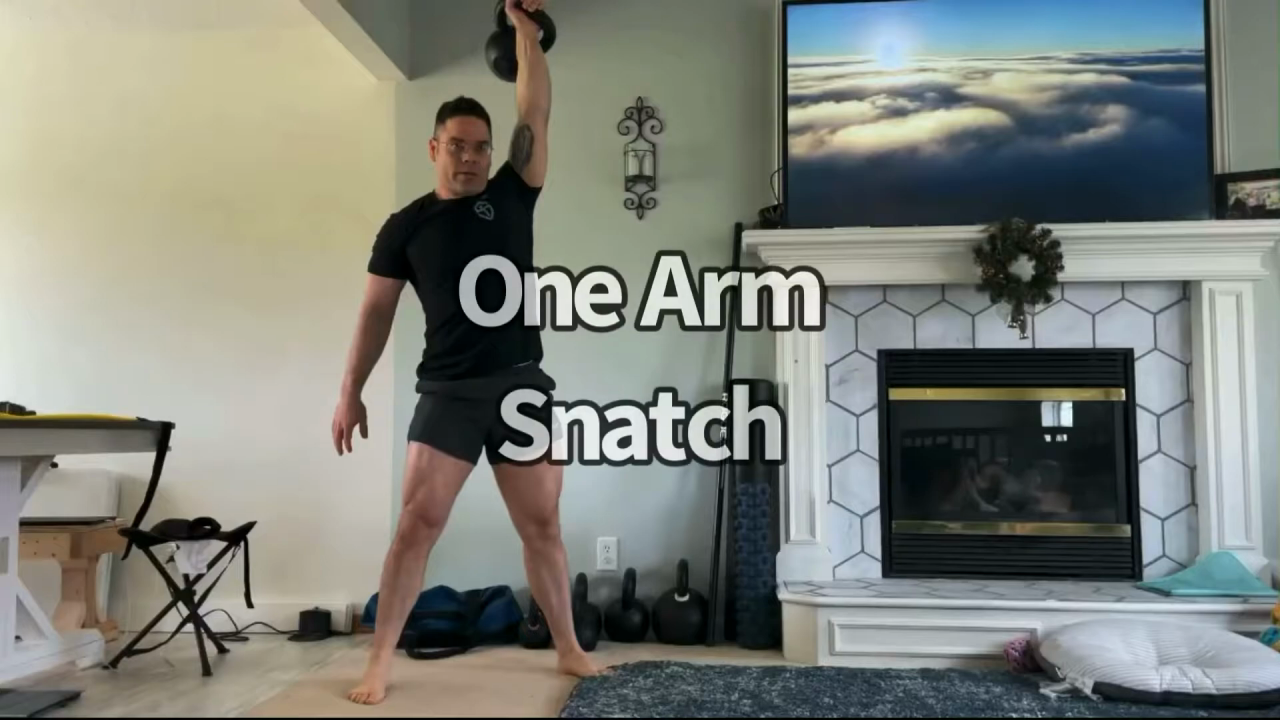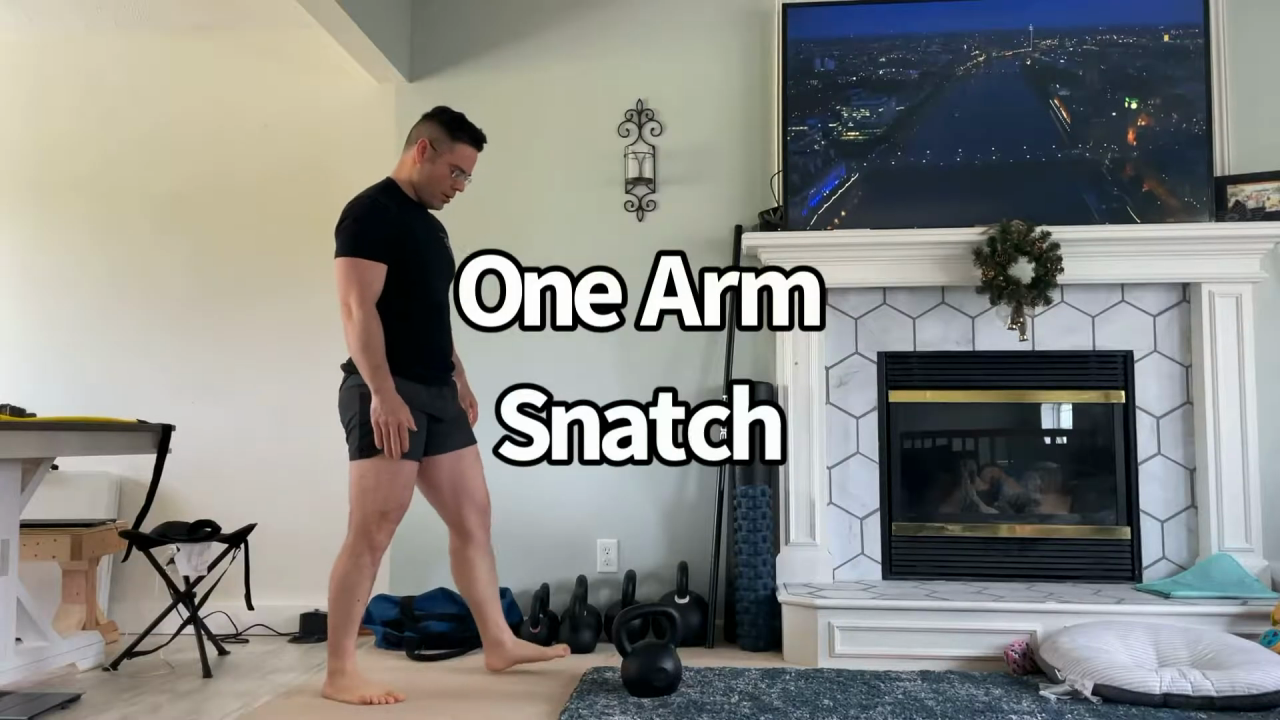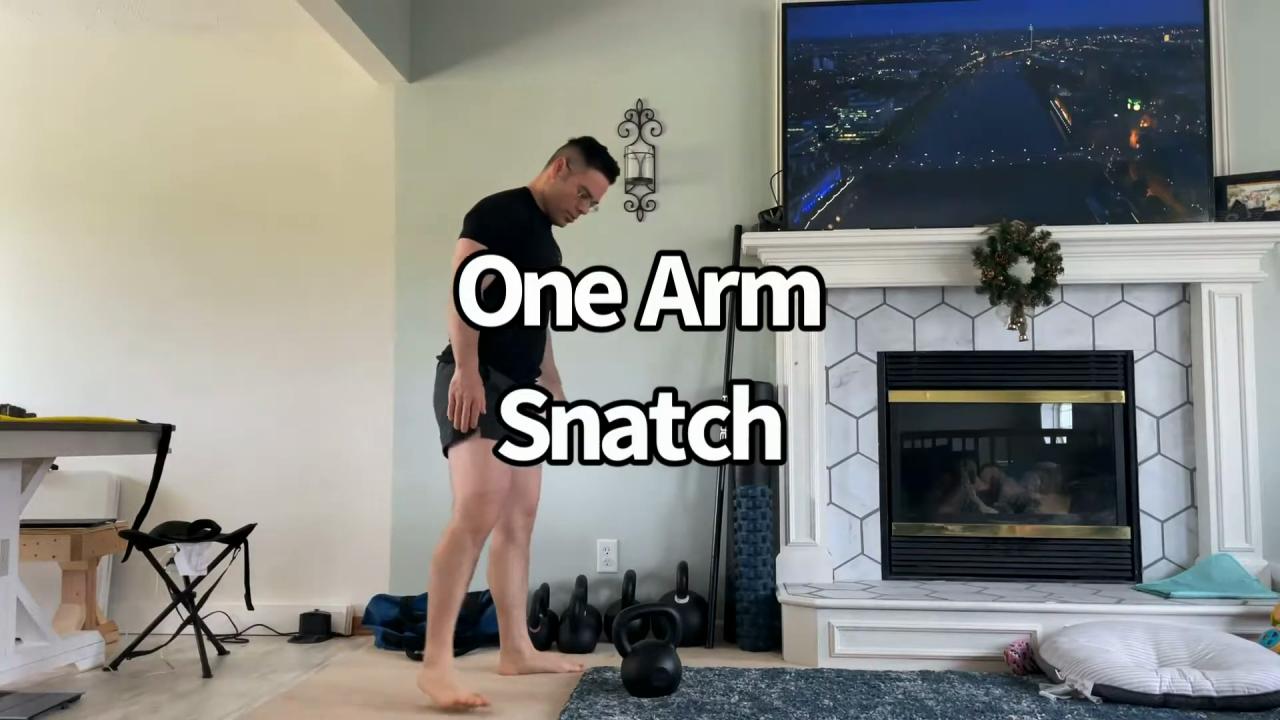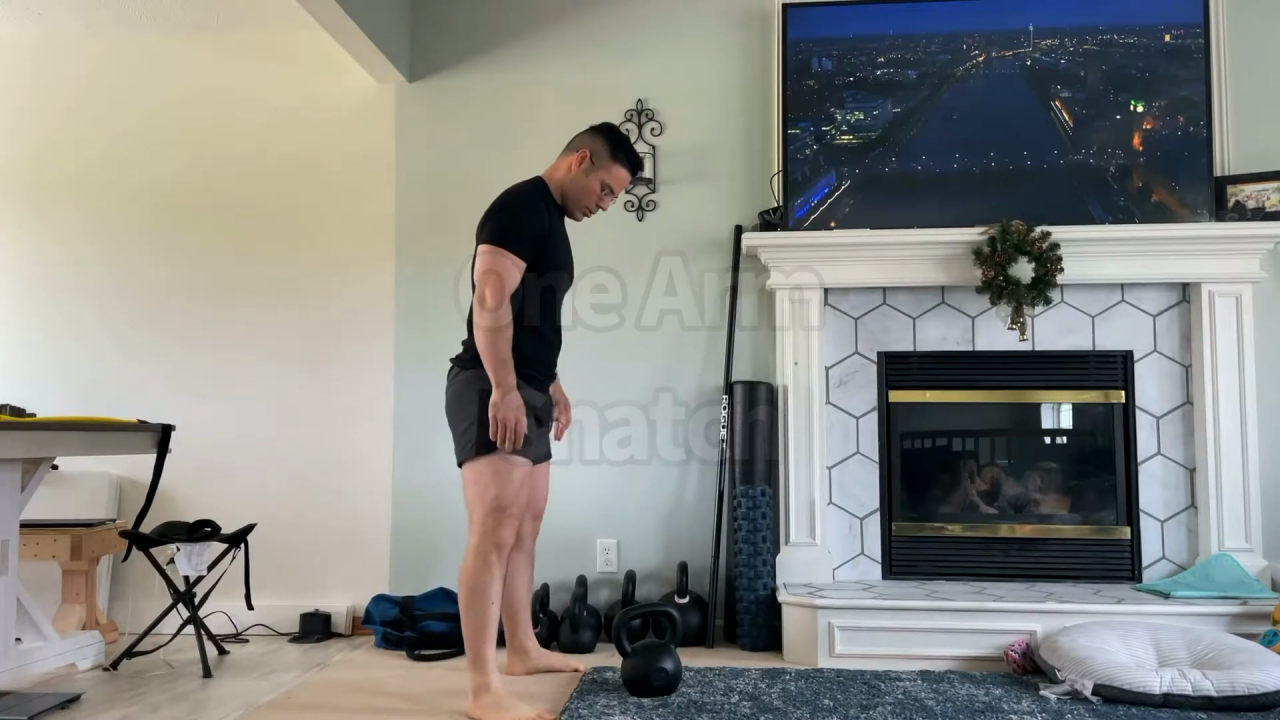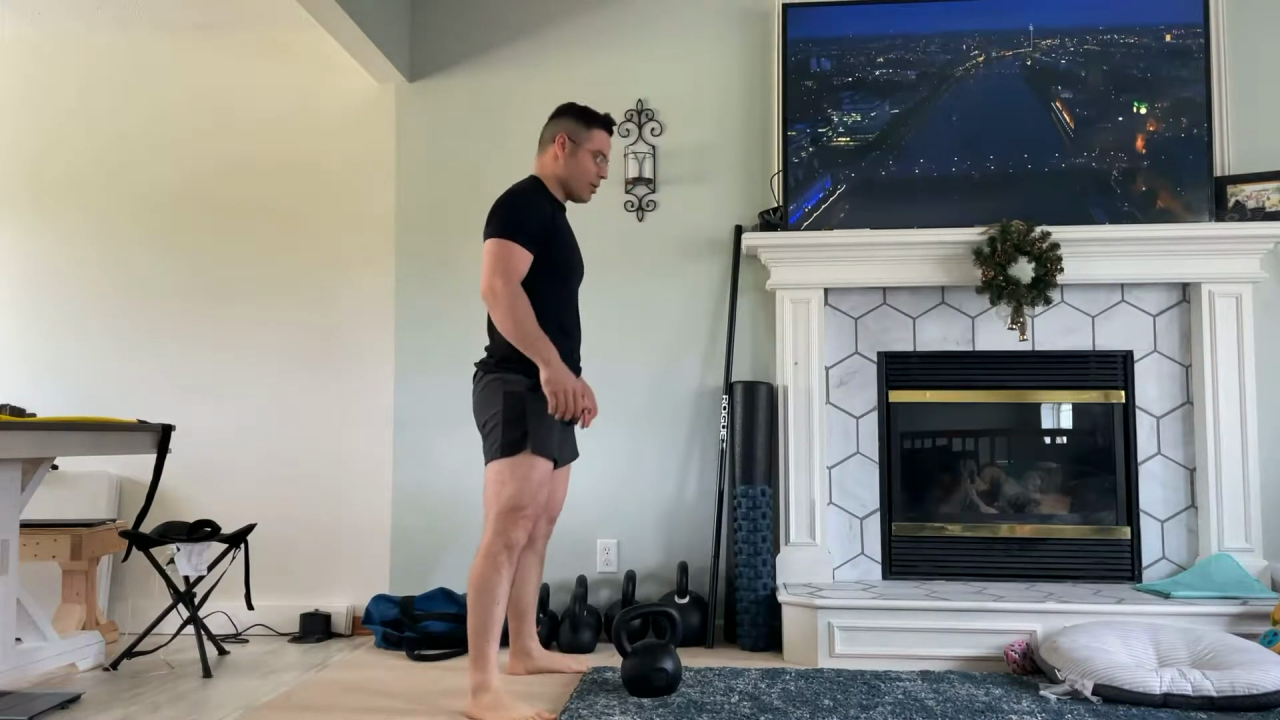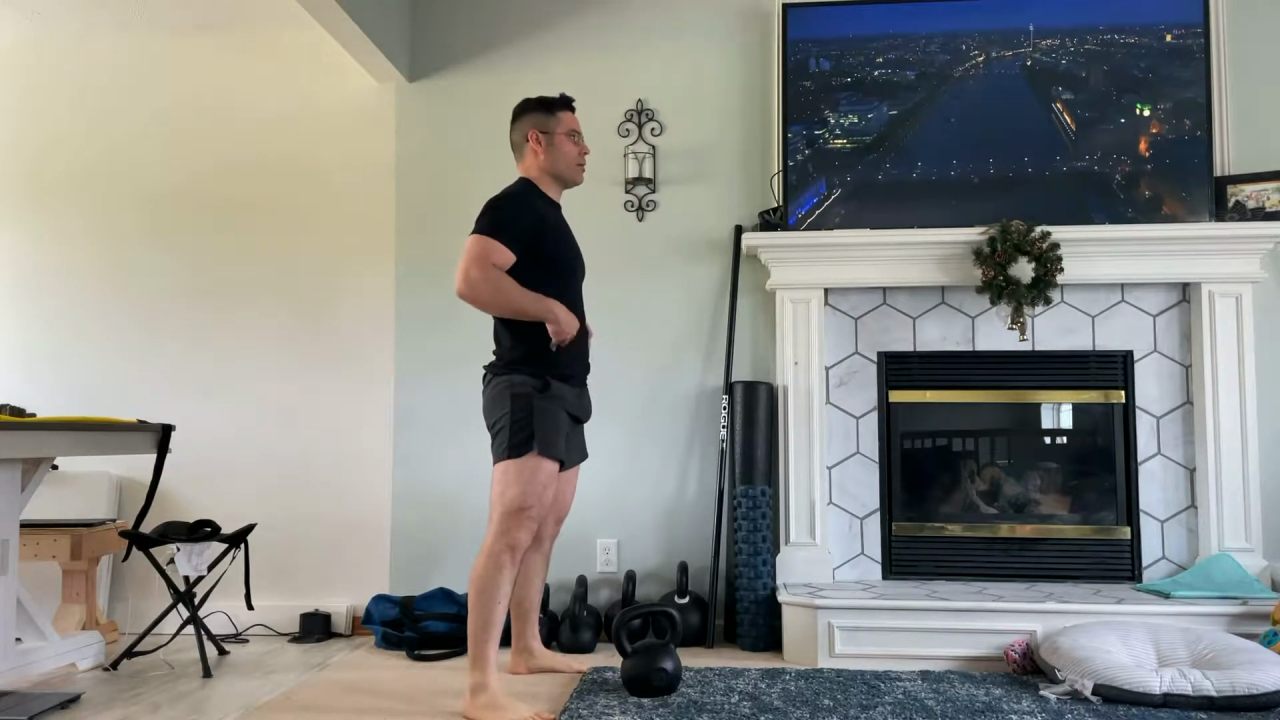
dt=0.7s
person 1, frame 1
left shoulder: (511, 196)
right shoulder: (407, 225)
left elbow: (536, 114)
right elbow: (376, 310)
right wrist: (350, 392)
left hip: (520, 386)
right hip: (447, 393)
left knee: (542, 526)
right knee: (417, 525)
left ankle: (569, 649)
right ankle: (379, 662)
person 1, frame 2
left shoulder: (430, 225)
right shoulder: (370, 212)
right elbow: (357, 309)
left wrist: (459, 379)
right wrist: (382, 394)
left hip: (436, 395)
right hip: (388, 395)
left knee: (473, 518)
right knee: (371, 533)
left ankle: (499, 643)
right ankle: (339, 672)
person 1, frame 3
left shoulder: (545, 240)
right shoulder: (500, 213)
right elbow: (463, 291)
left wrist: (554, 388)
right wrist: (466, 370)
left hip: (517, 390)
right hip: (477, 384)
left knee: (517, 521)
right knee: (477, 513)
left ankle: (516, 648)
right ankle: (437, 661)
person 1, frame 4
left shoulder: (551, 220)
right shoulder: (519, 208)
right elbow: (490, 303)
left wrist: (552, 387)
right wrist: (504, 390)
left hip: (526, 394)
right hip: (491, 391)
left knee: (525, 527)
right knee: (494, 533)
left ankle: (523, 649)
person 1, frame 5
left shoulder: (552, 214)
right shoulder: (523, 203)
right elbow: (498, 289)
left wrist: (570, 376)
right wrist: (551, 366)
left hip: (548, 393)
right hip: (518, 389)
left knee: (538, 529)
right knee: (507, 533)
left ankle: (525, 649)
person 1, frame 6
left shoulder: (549, 213)
right shoulder: (514, 204)
right elbow: (472, 280)
left wrist: (573, 322)
right wrist: (551, 310)
left hip: (561, 389)
right hip: (527, 388)
left knee: (544, 529)
right knee: (512, 532)
left ankle: (528, 649)
